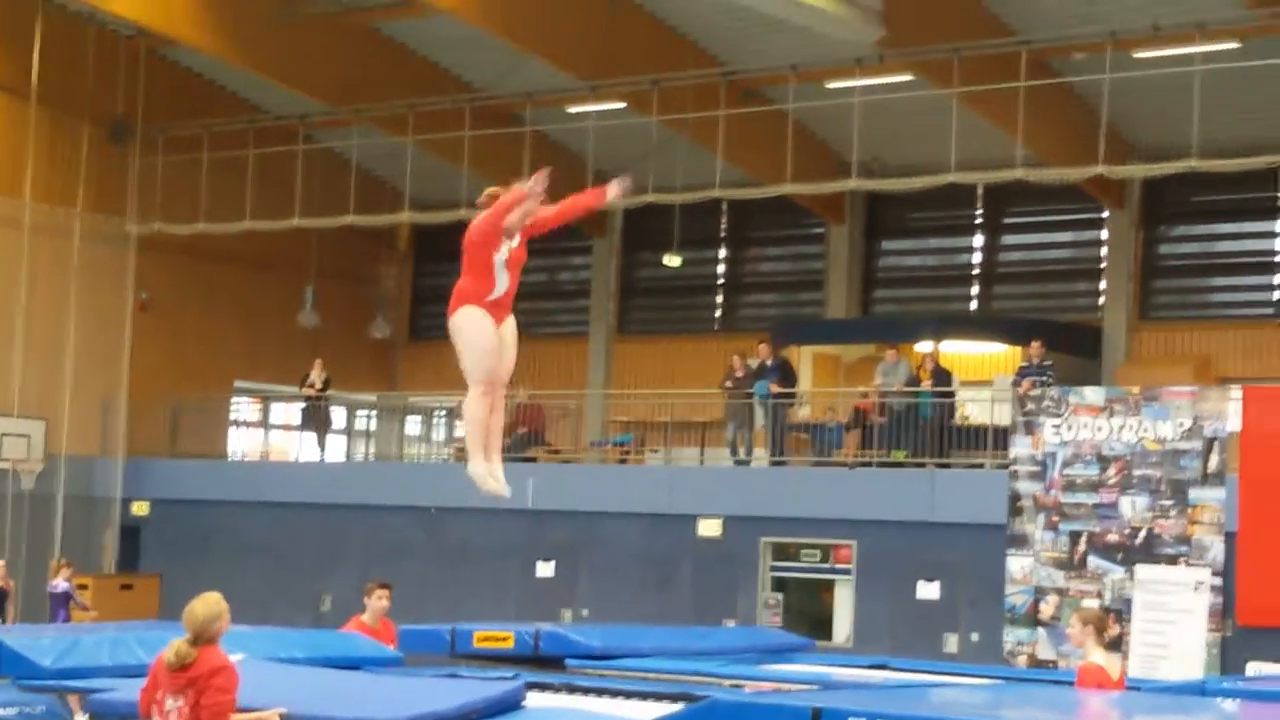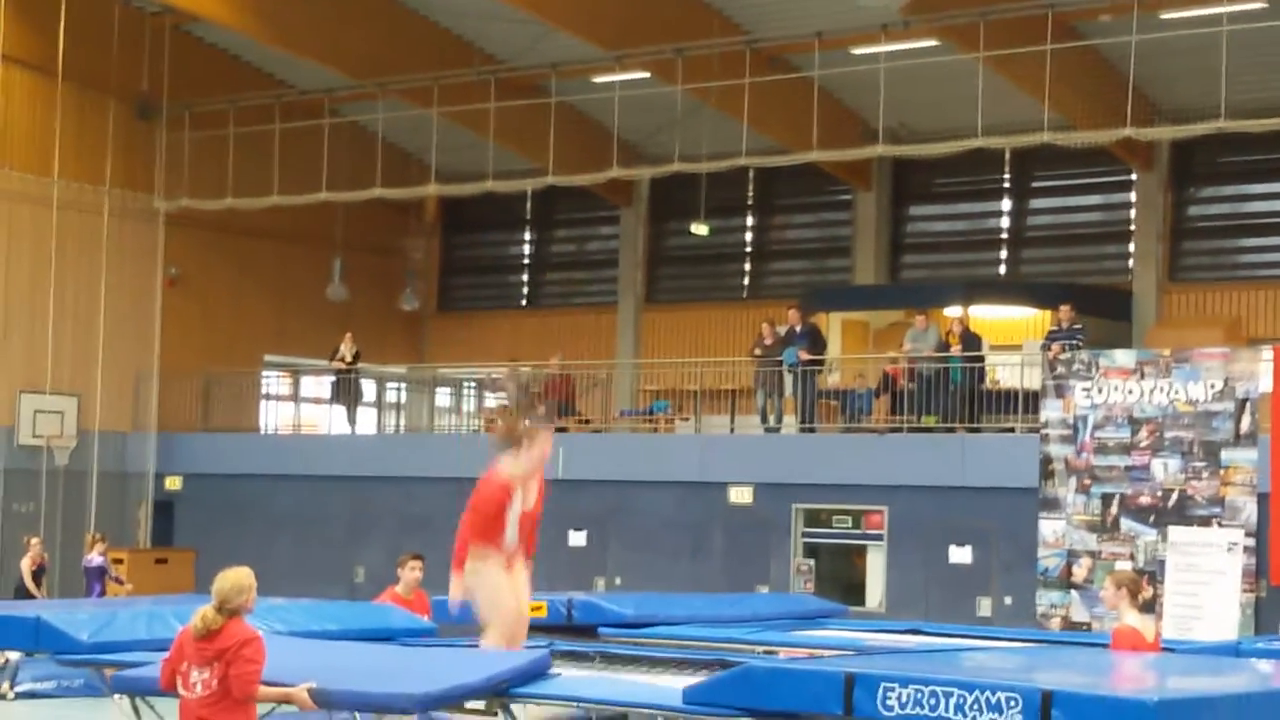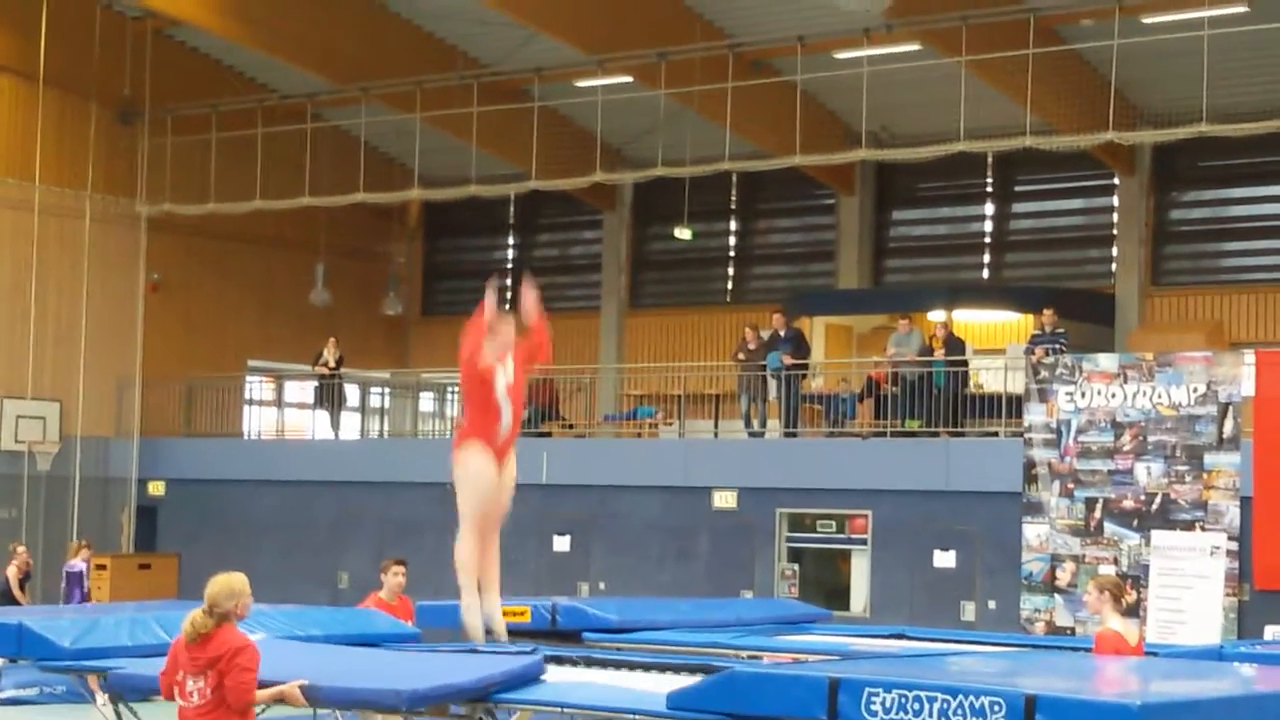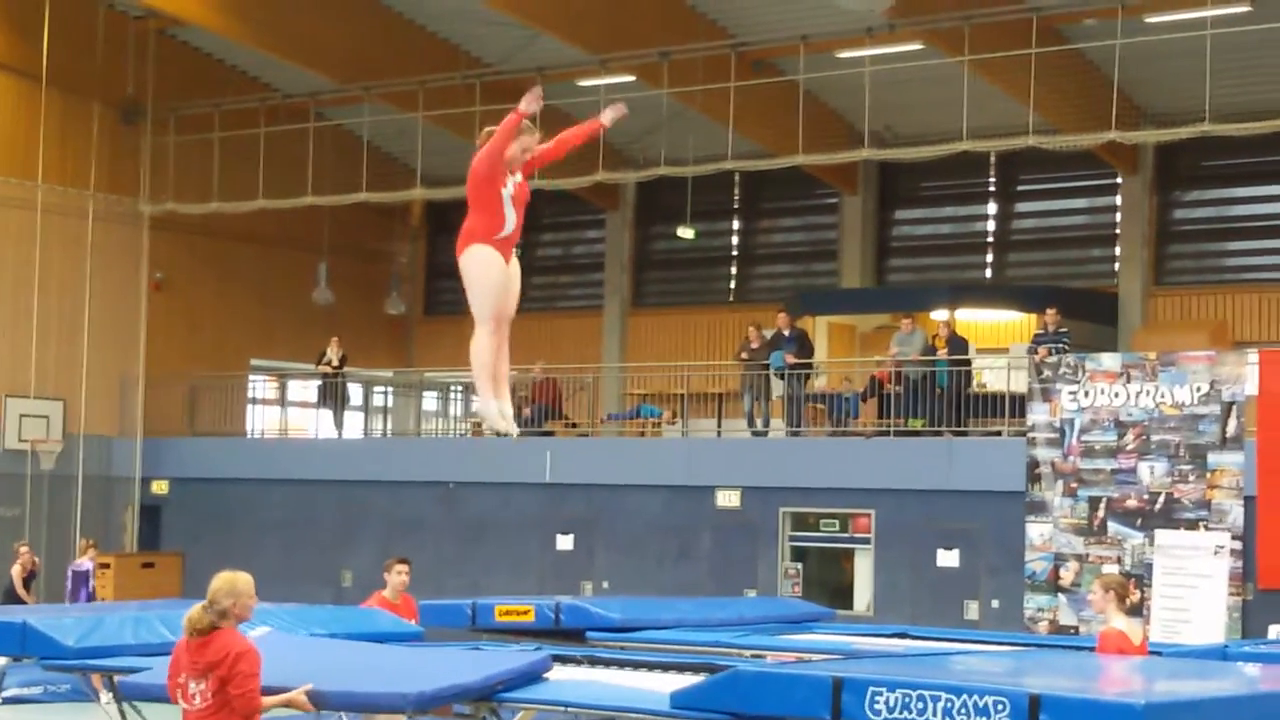
dt=0.5s
person 1, frame 1
left shoulder: (520, 230)
right shoulder: (482, 229)
left elbow: (563, 211)
right elbow: (497, 214)
left wrist: (604, 194)
right wrist: (523, 193)
left hip: (502, 314)
right hip: (471, 310)
left knee: (498, 390)
right knee: (481, 386)
left ankle: (494, 464)
right ankle: (477, 463)
person 1, frame 2
left shoulder: (536, 478)
right shoulder: (497, 483)
right elbow: (469, 525)
left wrist: (527, 559)
right wrist: (457, 574)
left hip: (511, 557)
right hip: (483, 558)
left knee: (520, 623)
right knee: (508, 622)
person 1, frame 3
left shoulder: (513, 359)
right shoulder: (476, 365)
left elbow: (539, 350)
right elbow: (467, 354)
left wrist: (533, 312)
right wrist: (482, 319)
left hip: (504, 452)
right hip: (475, 450)
left knee: (491, 530)
right knee: (473, 527)
left ankle: (492, 604)
right ankle: (469, 600)
person 1, frame 4
left shoulder: (521, 168)
right shoulder: (484, 166)
left elbow: (561, 145)
right elbow: (498, 144)
left wrist: (600, 121)
right wrist: (519, 113)
left hip: (505, 252)
right hip: (480, 247)
left knee: (501, 327)
right knee: (488, 324)
left ankle: (502, 403)
right ankle: (486, 398)
